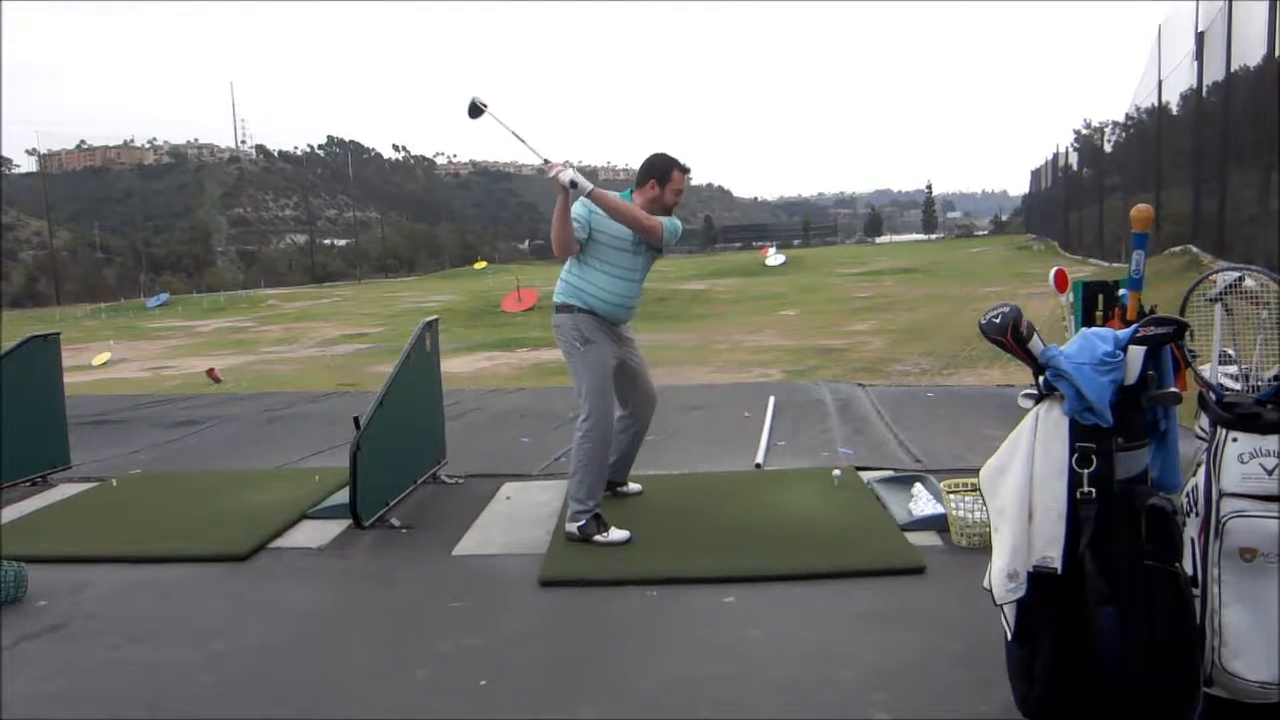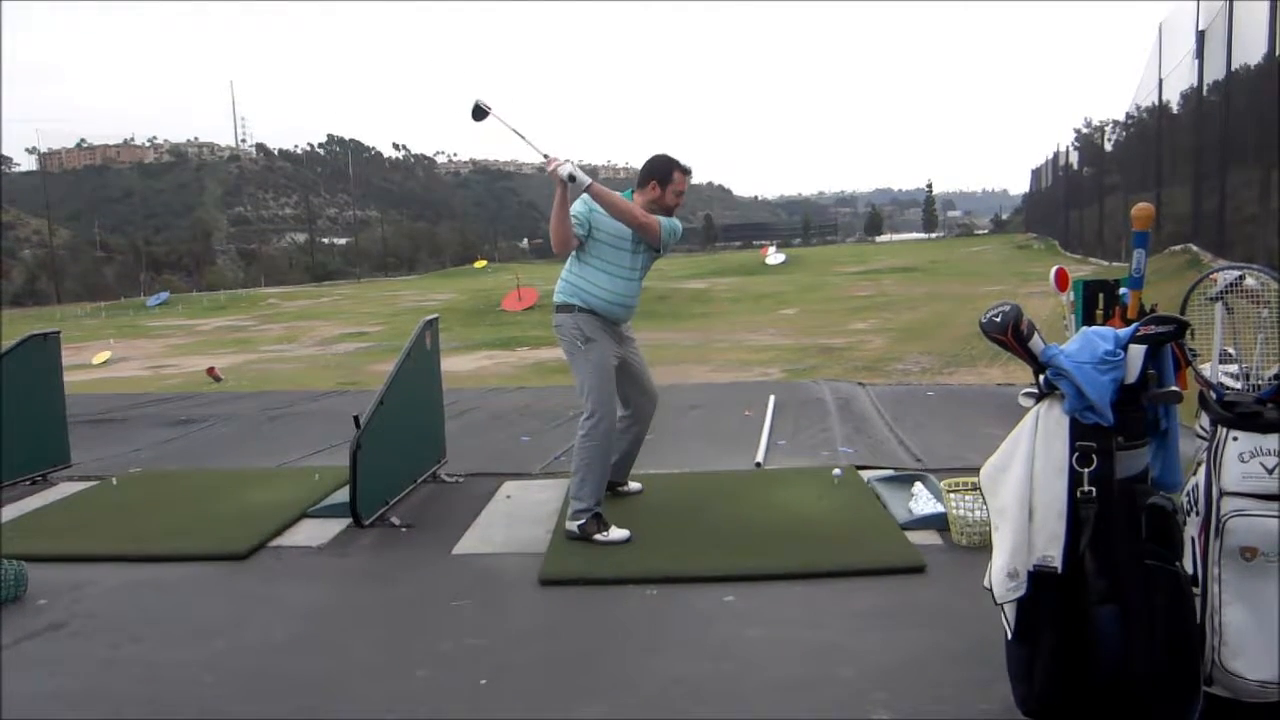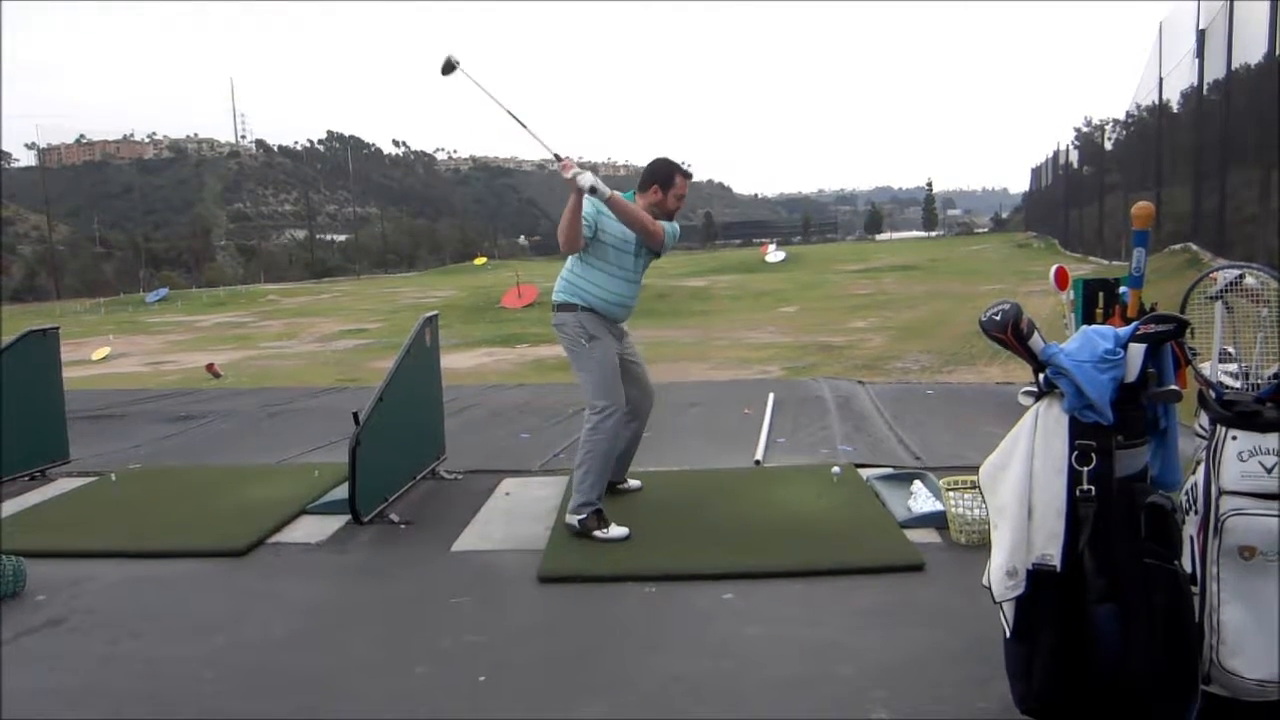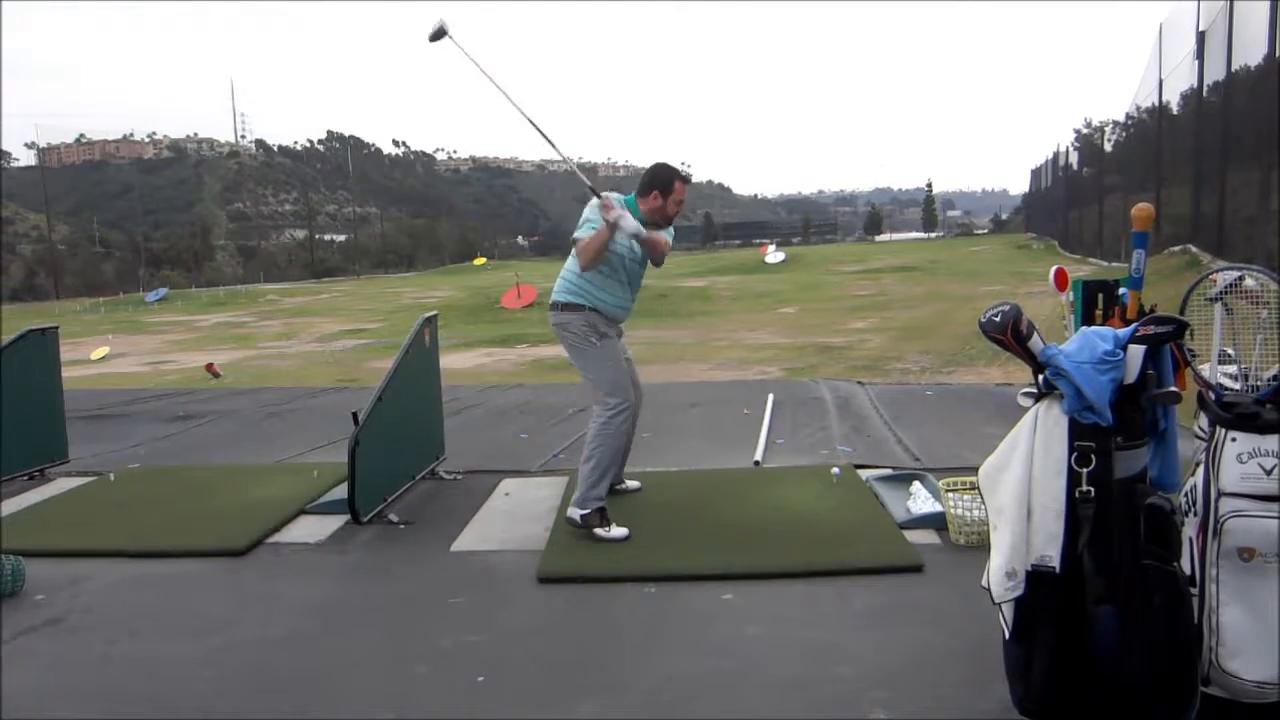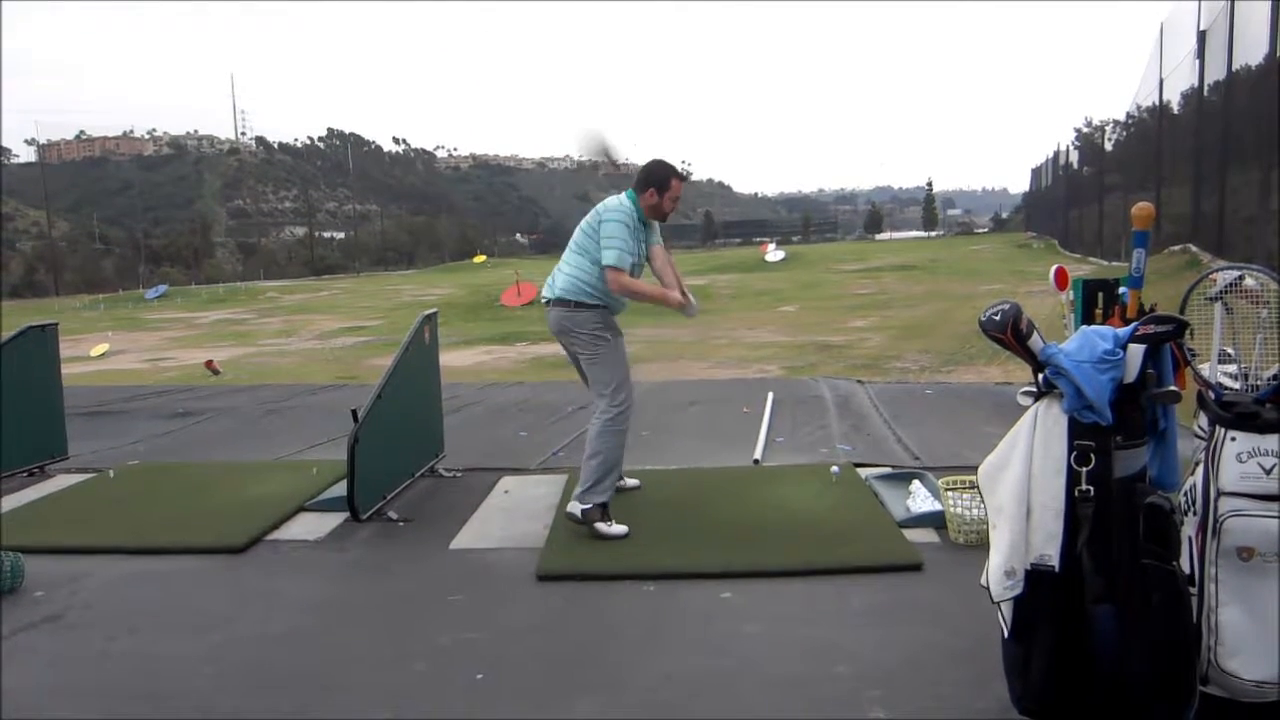
dt=0.3s
person 1, frame 1
left shoulder: (669, 226)
right shoulder: (590, 206)
left elbow: (640, 223)
right elbow: (563, 251)
left wrist: (588, 187)
right wrist: (565, 196)
left hip: (616, 326)
right hip: (580, 321)
left knee: (642, 401)
right knee: (598, 414)
left ankle: (611, 477)
right ankle: (581, 517)
person 1, frame 2
left shoulder: (670, 228)
right shoulder: (591, 204)
left elbow: (637, 220)
right elbow: (561, 246)
left wrist: (586, 183)
right wrist: (563, 190)
left hip: (617, 326)
right hip: (580, 320)
left knee: (643, 401)
right knee: (601, 412)
left ankle: (611, 477)
right ankle: (583, 516)
person 1, frame 3
left shoulder: (668, 230)
right shoulder: (595, 205)
left elbow: (645, 228)
right elbow: (569, 246)
left wrist: (603, 191)
right wrist: (578, 195)
left hip: (611, 324)
right hip: (579, 317)
left knee: (640, 398)
right knee: (607, 407)
left ankle: (610, 475)
right ankle: (583, 511)
person 1, frame 4
left shoulder: (661, 227)
right shoulder: (605, 207)
left elbow: (659, 250)
right elbow: (586, 261)
left wrist: (636, 231)
right wrist: (609, 227)
left hip: (600, 320)
right hip: (579, 315)
left knee: (629, 396)
right knee: (614, 403)
left ankle: (609, 477)
right ankle: (586, 507)
person 1, frame 5
left shoulder: (647, 222)
right shoulder: (617, 213)
left elbow: (658, 256)
right elbow: (617, 282)
left wrist: (675, 287)
right wrist: (667, 298)
left hip: (568, 310)
right hip: (584, 313)
left knee: (612, 394)
right knee: (615, 402)
left ankle: (606, 474)
right ankle: (588, 502)
